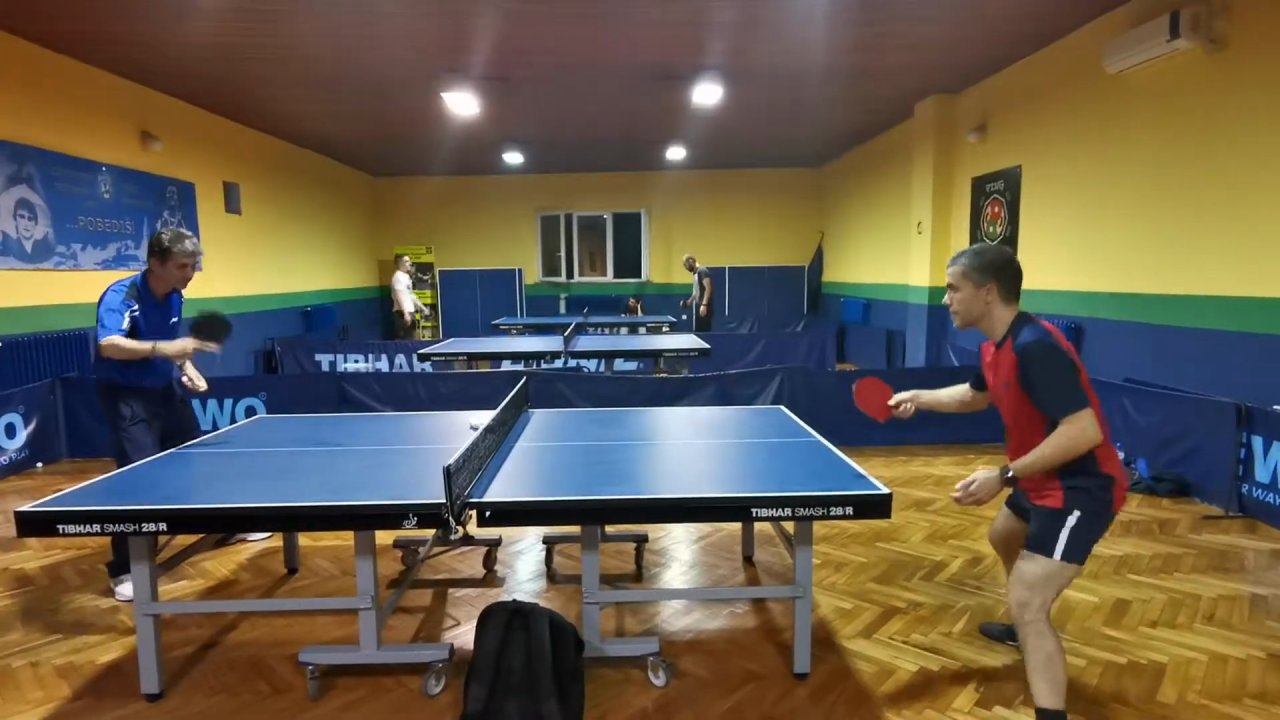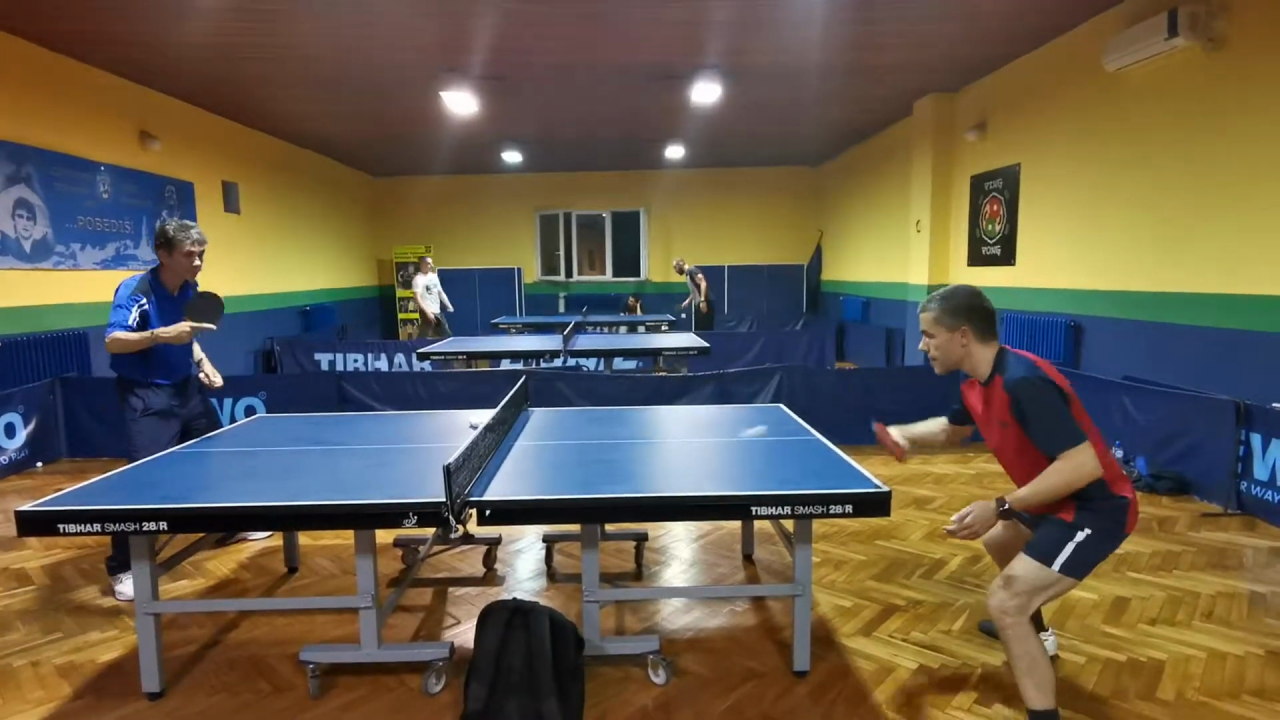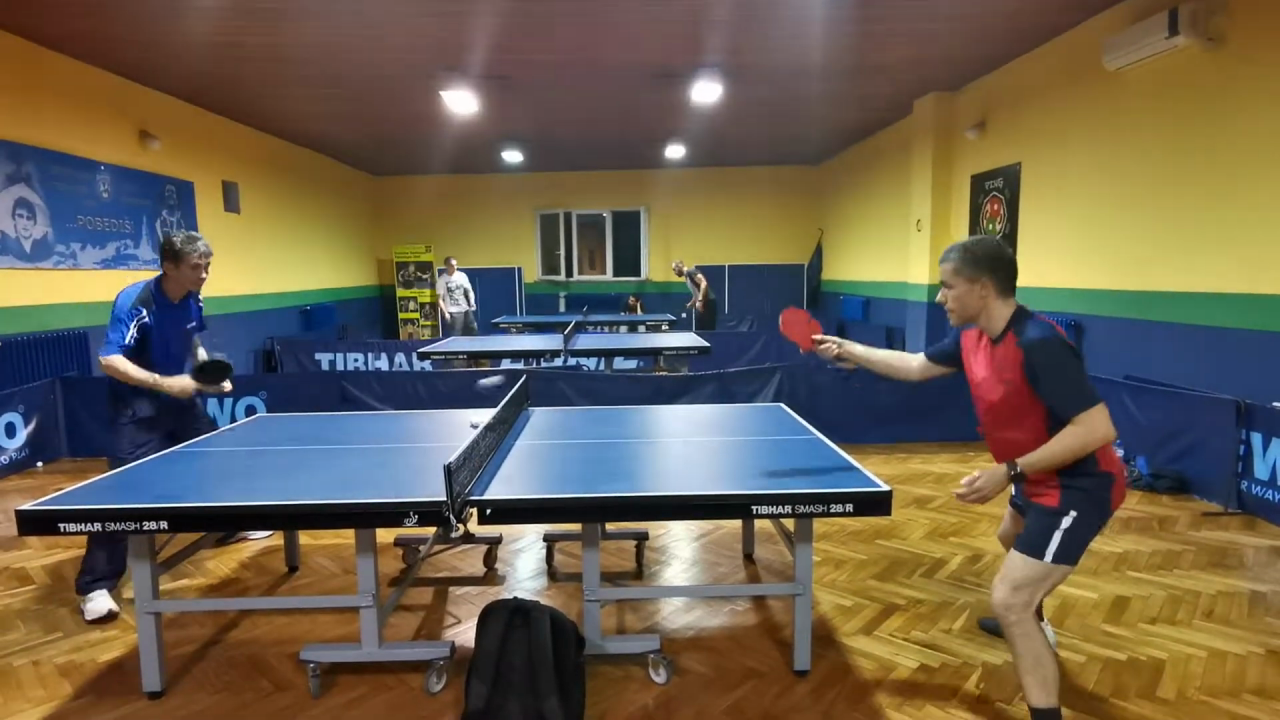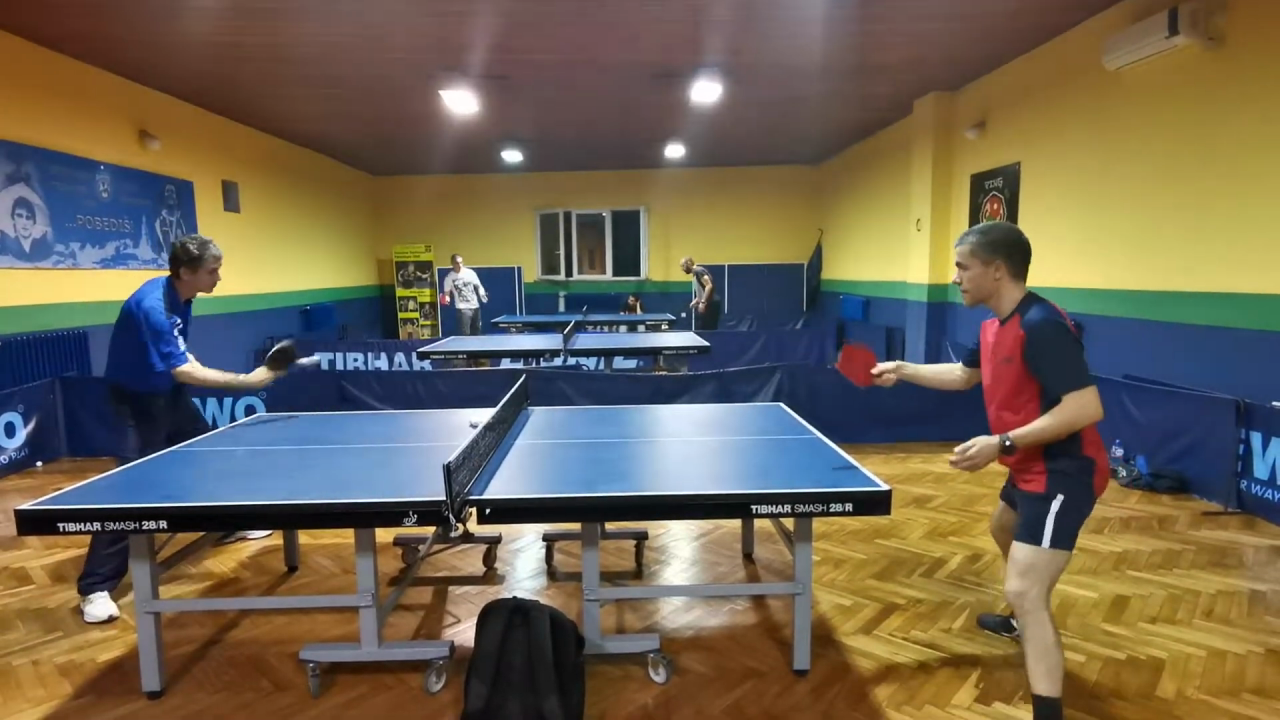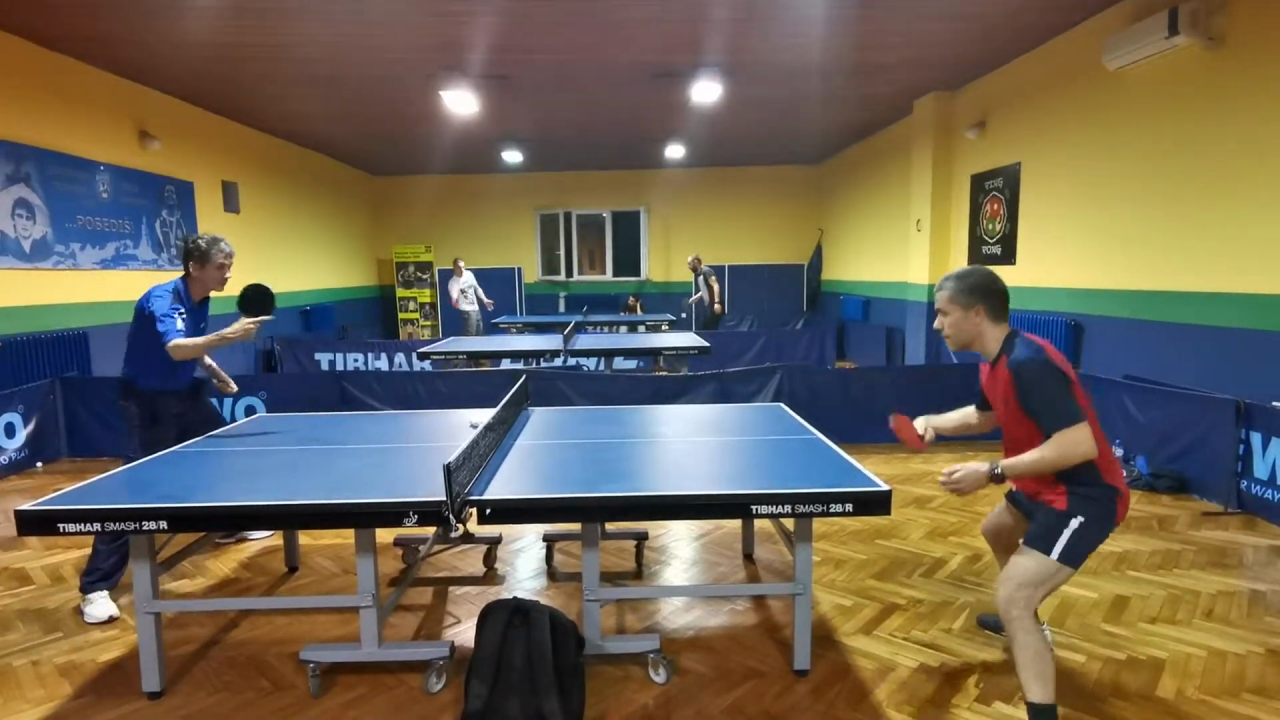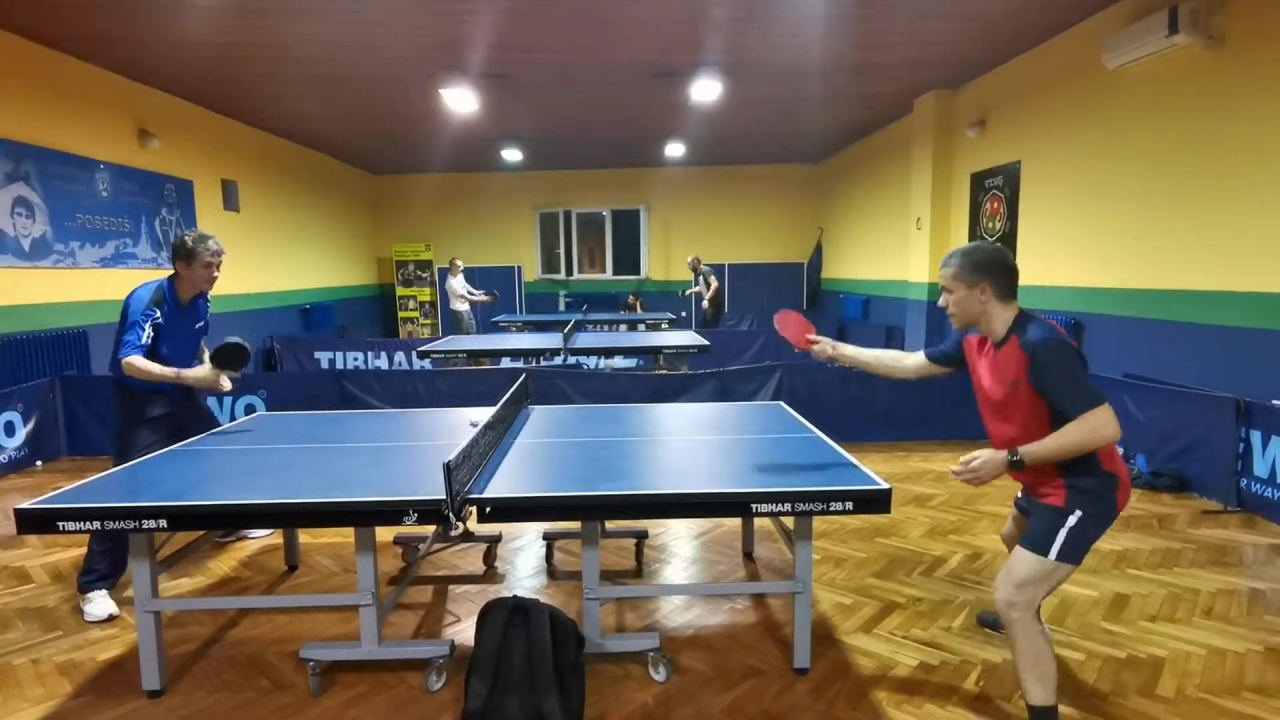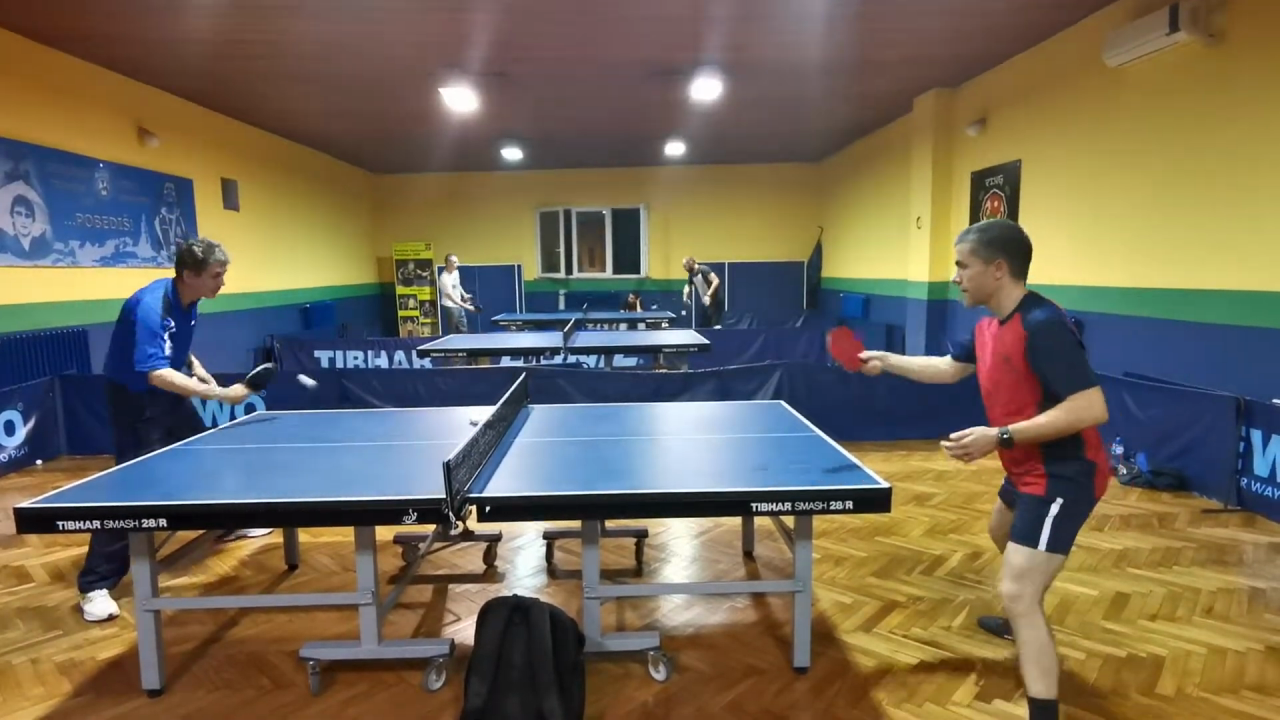
dt=0.3s
person 1, frame 1
left shoulder: (1033, 347)
right shoulder: (995, 344)
left elbow: (1084, 432)
right elbow: (974, 393)
left wrist: (1005, 476)
right wrist: (918, 398)
left hip: (1082, 489)
right hip: (1045, 480)
left knee: (1024, 601)
right knee: (1003, 538)
right ankle: (1026, 630)
person 1, frame 2
left shoulder: (1024, 382)
right shoulder: (976, 382)
left elbow: (1082, 465)
right elbow: (952, 428)
left wrist: (1000, 508)
right wrist: (905, 434)
left hip: (1093, 509)
right hip: (1055, 500)
left knee: (1005, 604)
right knee: (998, 543)
right ankle: (1035, 635)
person 1, frame 3
left shoulder: (1039, 343)
right shoulder: (972, 339)
left elbow: (1098, 428)
right elbow: (917, 366)
left wrist: (1010, 473)
right wrist: (846, 350)
left hip: (1078, 488)
right hip: (1043, 481)
left knee: (1008, 601)
right knee: (1012, 543)
right ankle: (1034, 628)
person 1, frame 4
left shoulder: (1041, 324)
right shoulder: (994, 326)
left elbow: (1087, 407)
right elbow: (964, 375)
left wrist: (1001, 443)
right wrist: (903, 369)
left hip: (1063, 474)
right hip: (1031, 468)
left knee: (1023, 590)
right knee: (1005, 533)
right ankle: (1022, 622)
person 1, frame 5
left shoulder: (1028, 364)
right shoulder: (992, 362)
left elbow: (1080, 444)
right elbow: (982, 416)
left wrist: (991, 472)
right wrist: (934, 423)
left hip: (1085, 498)
right hip: (1047, 487)
left knee: (1011, 598)
right knee: (995, 530)
right ankle: (1024, 625)
person 1, frame 6
left shoulder: (1041, 345)
right shoulder: (975, 342)
left elbow: (1104, 428)
right elbow: (913, 365)
left wrist: (1010, 460)
right wrist: (839, 350)
left hip: (1085, 491)
right hip: (1047, 482)
left knee: (1013, 598)
right knee: (1013, 540)
right ankle: (1026, 625)
person 1, frame 7
left shoulder: (1043, 326)
right shoulder: (988, 326)
left elbow: (1092, 409)
right elbow: (952, 368)
left wrist: (1000, 437)
right wrist: (887, 361)
left hip: (1061, 478)
right hip: (1029, 470)
left knee: (1017, 595)
right knee: (1001, 531)
right ankle: (1024, 626)
person 2, frame 1
left shoulder: (174, 296)
right shoulder: (120, 296)
right elbow: (109, 345)
left wrist: (186, 365)
right wrist: (163, 348)
left hip: (167, 392)
right hip: (127, 398)
right ankle: (124, 570)
person 2, frame 2
left shoulder: (191, 290)
right shoulder: (133, 291)
right elbow: (113, 342)
left wrist: (203, 363)
right wrist: (161, 335)
left hip: (185, 388)
right hip: (146, 395)
right ankle: (124, 568)
person 2, frame 3
left shoulder: (192, 299)
right shoulder: (133, 301)
right elbow: (109, 360)
right wrist: (162, 383)
left hip: (177, 396)
right hip: (136, 402)
right ankle: (94, 586)
person 2, frame 4
left shoulder: (180, 296)
right shoulder: (152, 306)
right elbow: (181, 370)
left wrist: (195, 365)
right wrist: (245, 380)
left hip: (169, 394)
right hip: (136, 400)
right ankle: (95, 588)
person 2, frame 5
left shoulder: (201, 301)
right shoulder: (162, 300)
right elbow: (175, 350)
left wrist: (215, 372)
right wrist: (225, 336)
left hip: (186, 394)
right hip: (148, 400)
right ankle: (96, 587)
person 2, frame 6
left shoulder: (200, 301)
right shoulder: (145, 301)
right elbow: (130, 363)
left wrist: (212, 369)
right wrist: (187, 375)
left hip: (182, 396)
right hip: (142, 401)
right ankle: (94, 586)
person 2, frame 7
left shoulder: (187, 301)
right shoulder: (152, 306)
right elbow: (157, 374)
left wrist: (197, 370)
right wrist: (218, 393)
left hip: (169, 395)
right hip: (134, 399)
right ankle: (95, 585)
